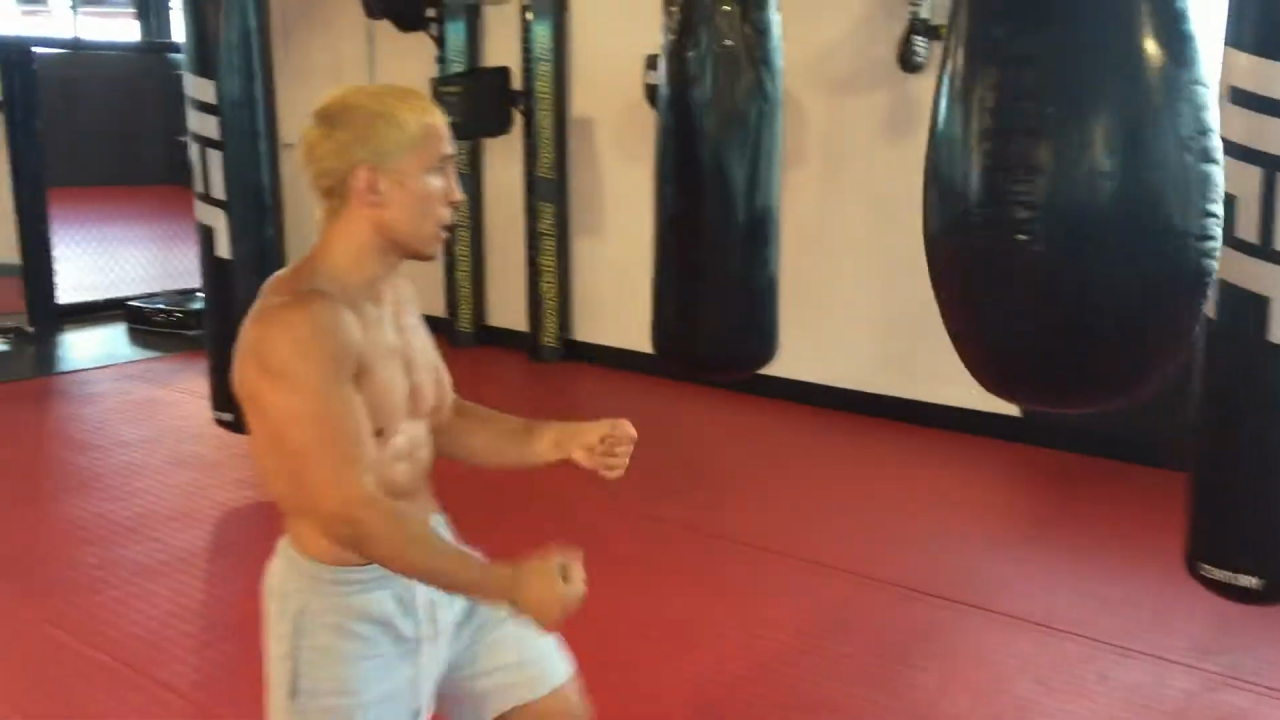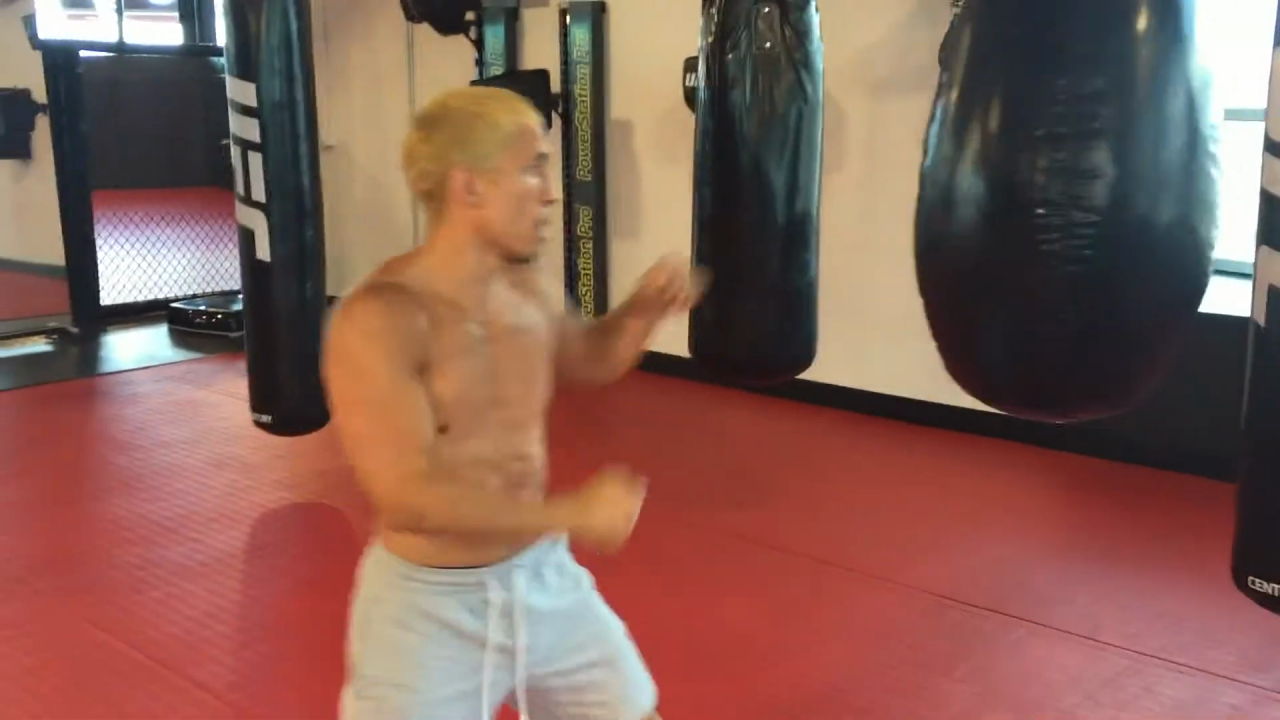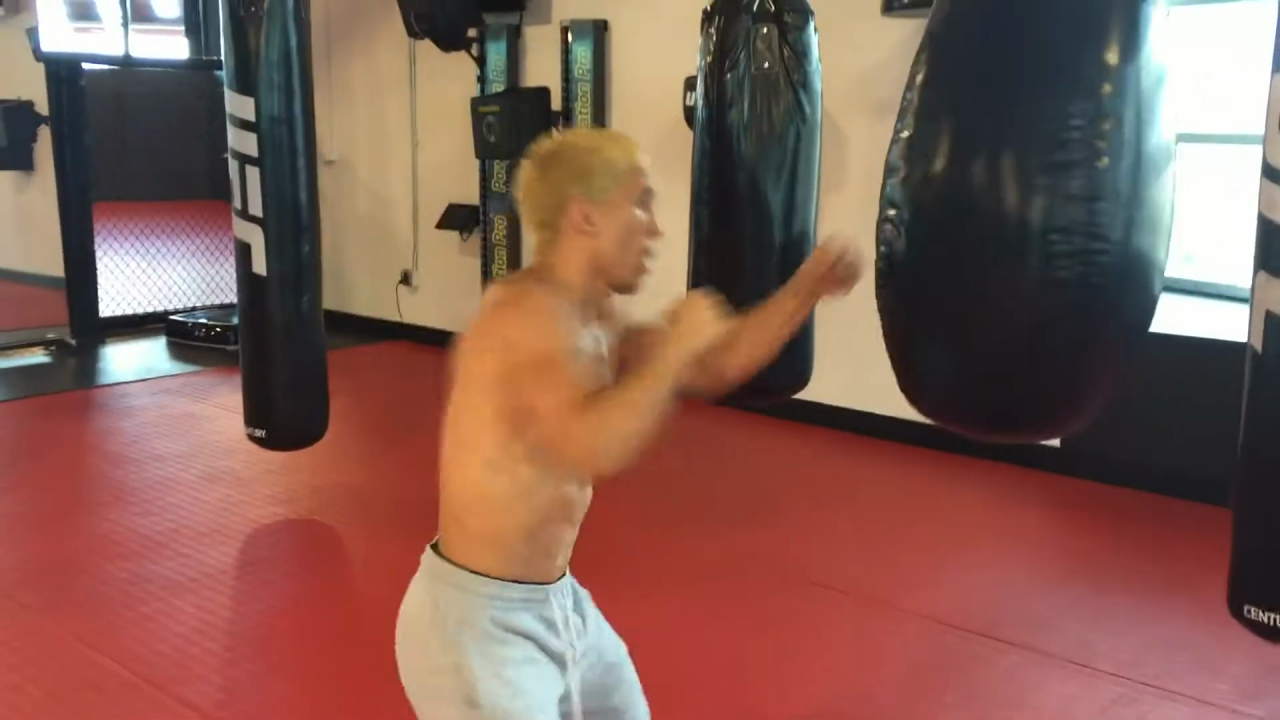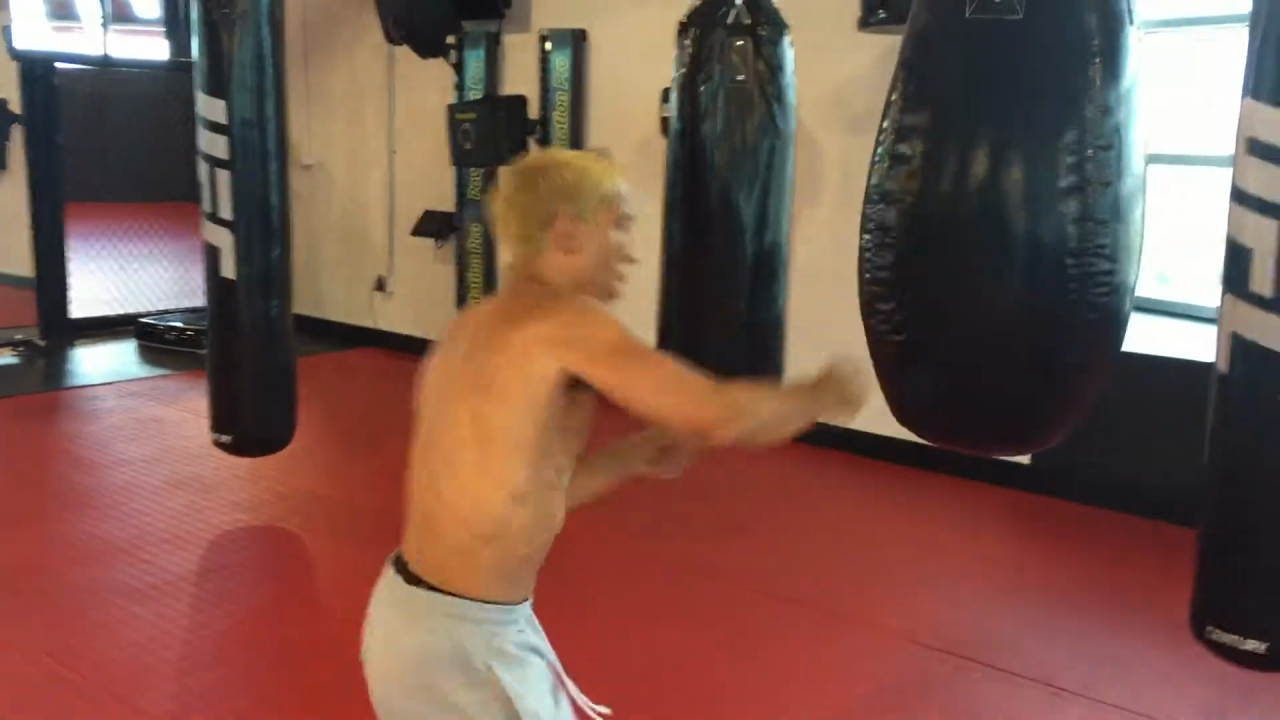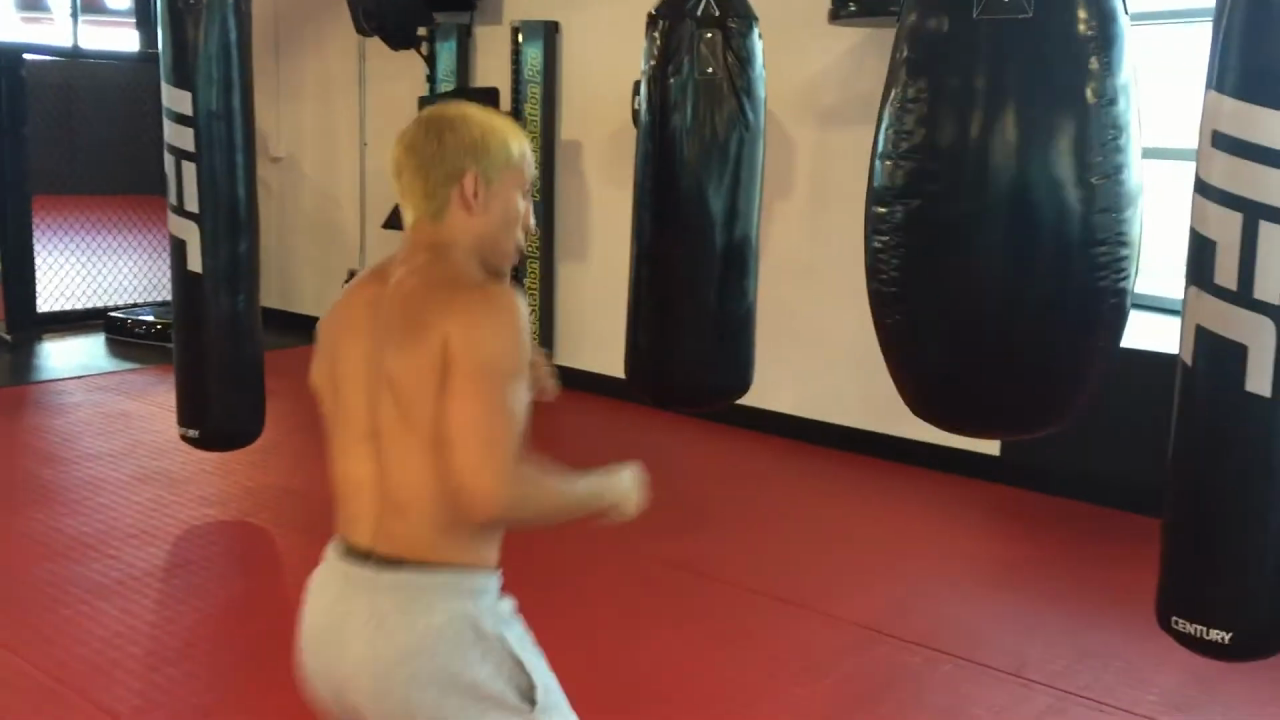
dt=0.2s
person 1, frame 1
left shoulder: (391, 291)
right shoulder: (298, 327)
right elbow: (350, 515)
left wrist: (563, 442)
right wrist: (509, 584)
left hip: (433, 575)
right hip: (340, 603)
person 1, frame 2
left shoulder: (519, 289)
right shoulder: (376, 322)
left elbow: (590, 358)
right elbow: (405, 497)
left wrist: (646, 306)
right wrist: (572, 515)
left hip: (541, 574)
right hip: (430, 605)
person 1, frame 3
left shoulder: (588, 315)
right shoulder: (533, 310)
left elbow: (710, 369)
right elbow: (597, 450)
left wrist: (808, 286)
right wrist: (674, 347)
left hip: (552, 603)
right hip: (475, 618)
person 1, frame 4
left shoulder: (478, 331)
right shoulder: (560, 323)
right elbow: (719, 419)
left wrist: (637, 452)
right wrist: (825, 392)
left hip: (437, 621)
right hip: (463, 647)
person 1, frame 5
left shoulder: (349, 310)
right shoulder: (483, 307)
right elbow: (494, 493)
right wrist: (610, 490)
left hip: (335, 609)
right hip: (429, 625)
